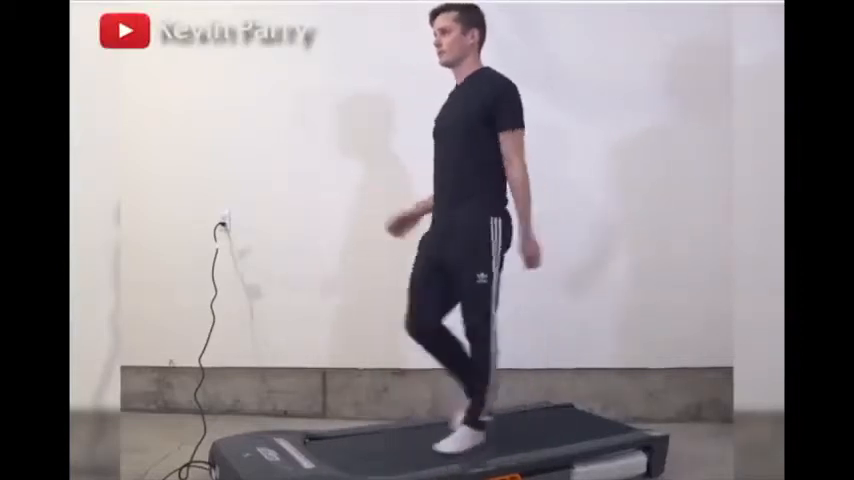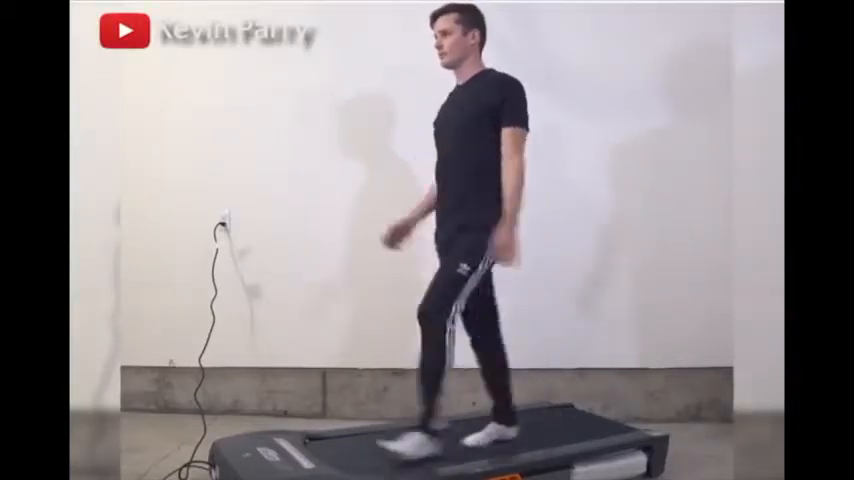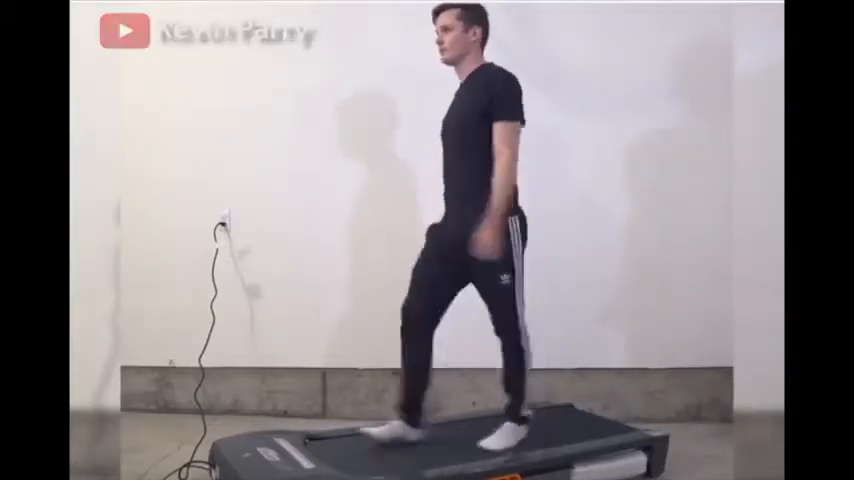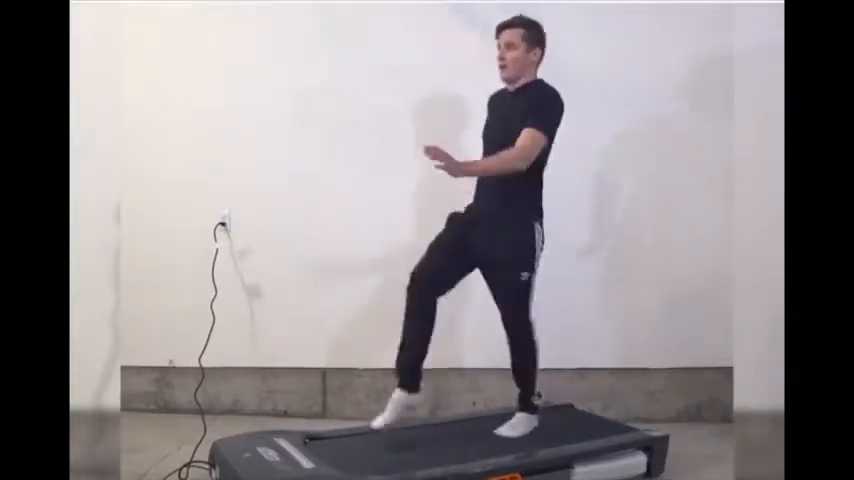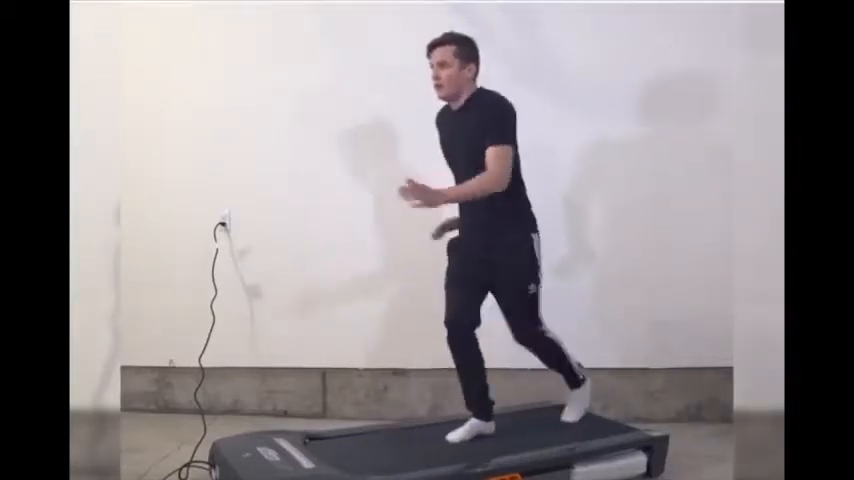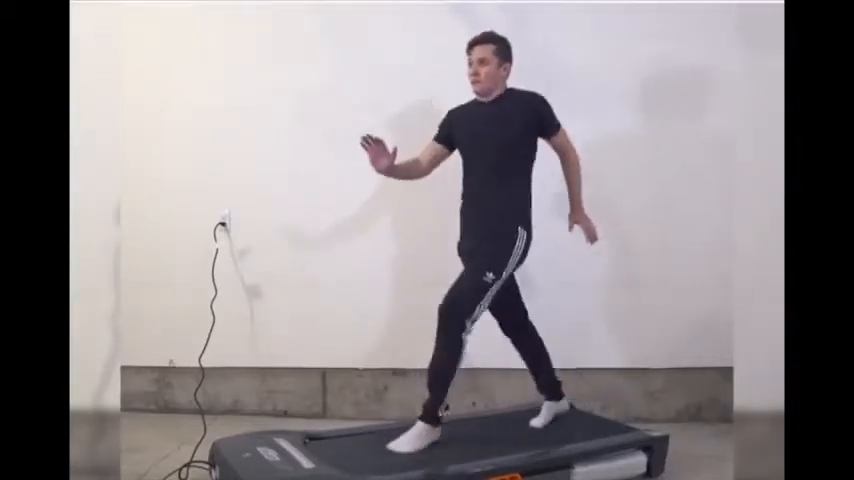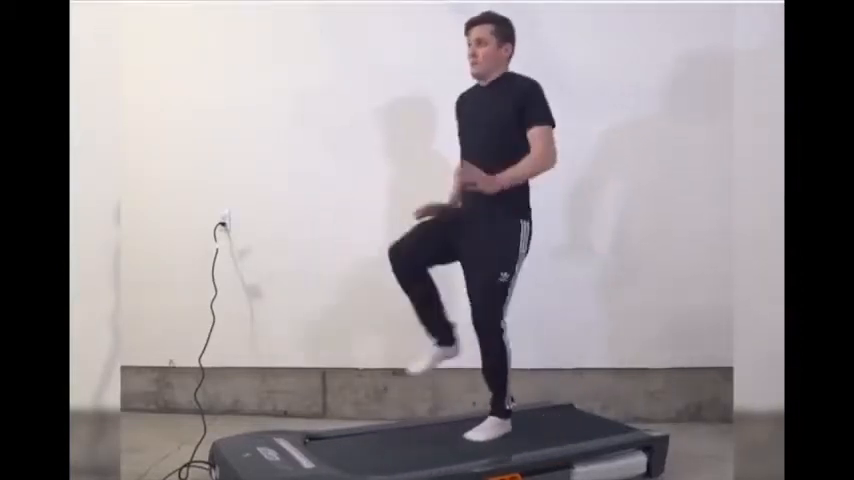
dt=0.3s
person 1, frame 1
left shoulder: (498, 89)
right shoulder: (453, 101)
left elbow: (516, 164)
left wrist: (530, 235)
right wrist: (417, 211)
left hip: (480, 227)
right hip: (445, 228)
left knee: (477, 326)
right knee: (420, 322)
left ankle: (474, 422)
right ankle: (479, 394)
person 1, frame 2
left shoulder: (503, 89)
right shoulder: (452, 101)
left elbow: (513, 160)
left wrist: (507, 226)
right wrist: (411, 220)
left hip: (481, 230)
right hip: (451, 231)
left knee: (435, 316)
right knee: (483, 327)
left ankle: (427, 431)
right ankle: (505, 420)
person 1, frame 3
left shoulder: (499, 85)
right shoulder: (463, 93)
left elbow: (506, 159)
left wrist: (492, 224)
left hip: (494, 227)
right hip: (454, 228)
left knee: (508, 325)
right knee: (415, 315)
left ankle: (516, 419)
right ankle: (408, 419)
person 1, frame 4
left shoulder: (546, 101)
right shoulder: (498, 99)
left elbow: (520, 158)
left wrist: (461, 168)
left hip: (517, 228)
right hip: (475, 217)
left knee: (516, 320)
right knee: (422, 284)
left ankle: (528, 409)
right ankle: (407, 389)
person 1, frame 5
left shoulder: (496, 108)
right shoulder: (445, 119)
left elbow: (498, 178)
left wrist: (439, 196)
right wrist: (460, 218)
left hip: (515, 237)
right hip: (477, 237)
left knee: (526, 331)
right knee: (458, 325)
left ankle: (576, 382)
right ankle: (481, 414)
person 1, frame 6
left shoulder: (529, 105)
right shoulder: (458, 117)
left elbow: (566, 151)
right elbow: (422, 166)
left wrist: (577, 208)
right wrist: (390, 168)
left hip: (508, 235)
right hip: (475, 236)
left knee: (452, 315)
right knee: (513, 321)
left ankle: (430, 421)
right ankle: (553, 398)
person 1, frame 7
left shoulder: (526, 91)
right shoulder: (466, 101)
left elbow: (545, 155)
left wrist: (496, 182)
right wrist: (449, 203)
left hip: (507, 224)
right hip: (467, 215)
left knee: (487, 320)
right knee: (403, 255)
left ankle: (501, 413)
right ankle: (443, 340)
